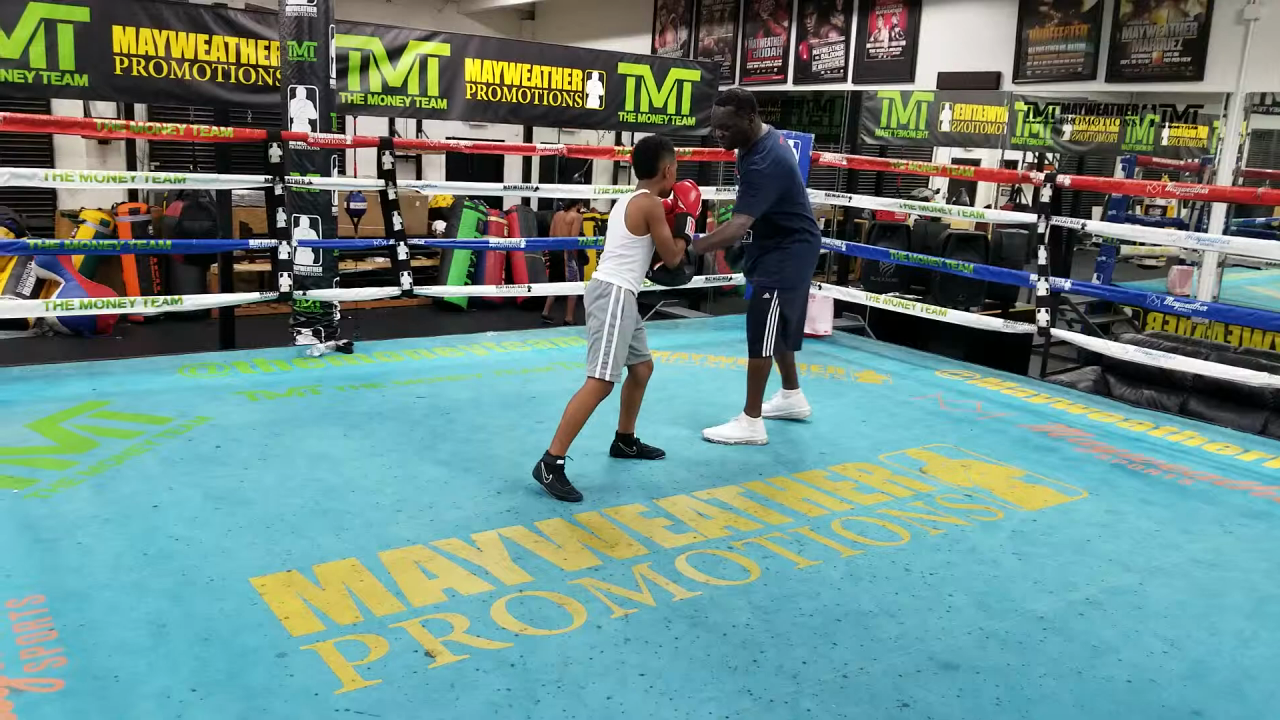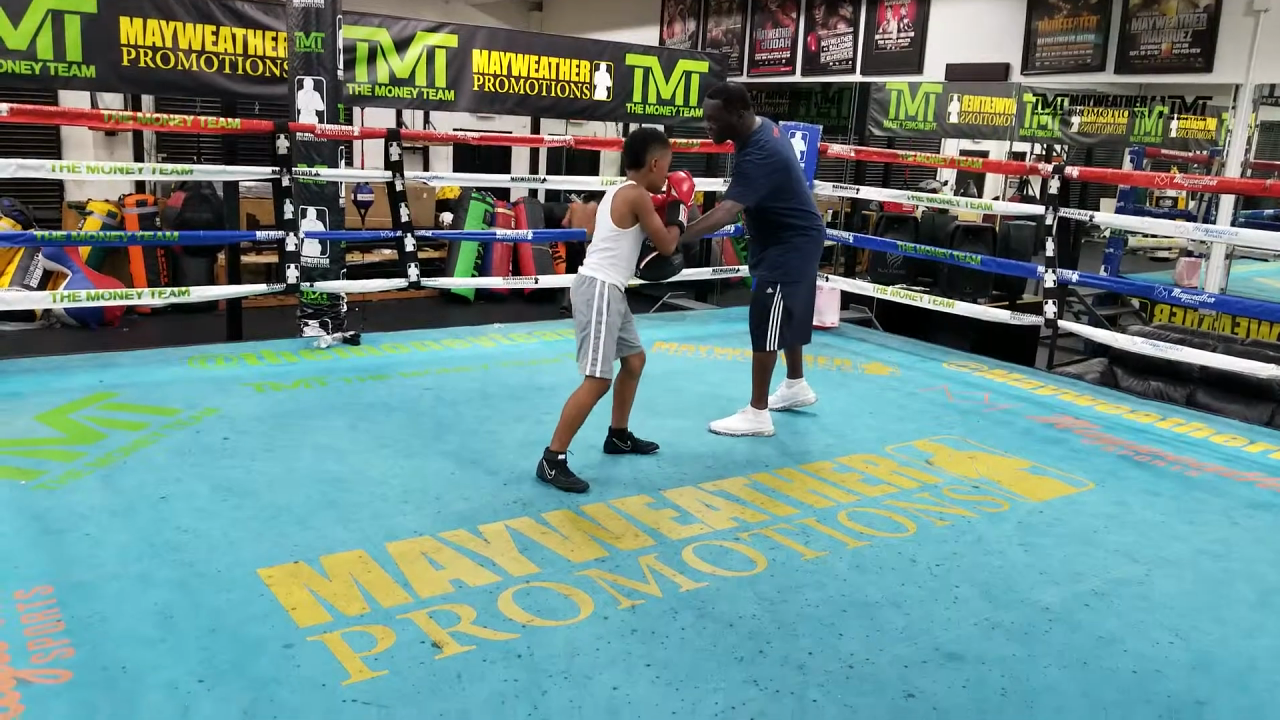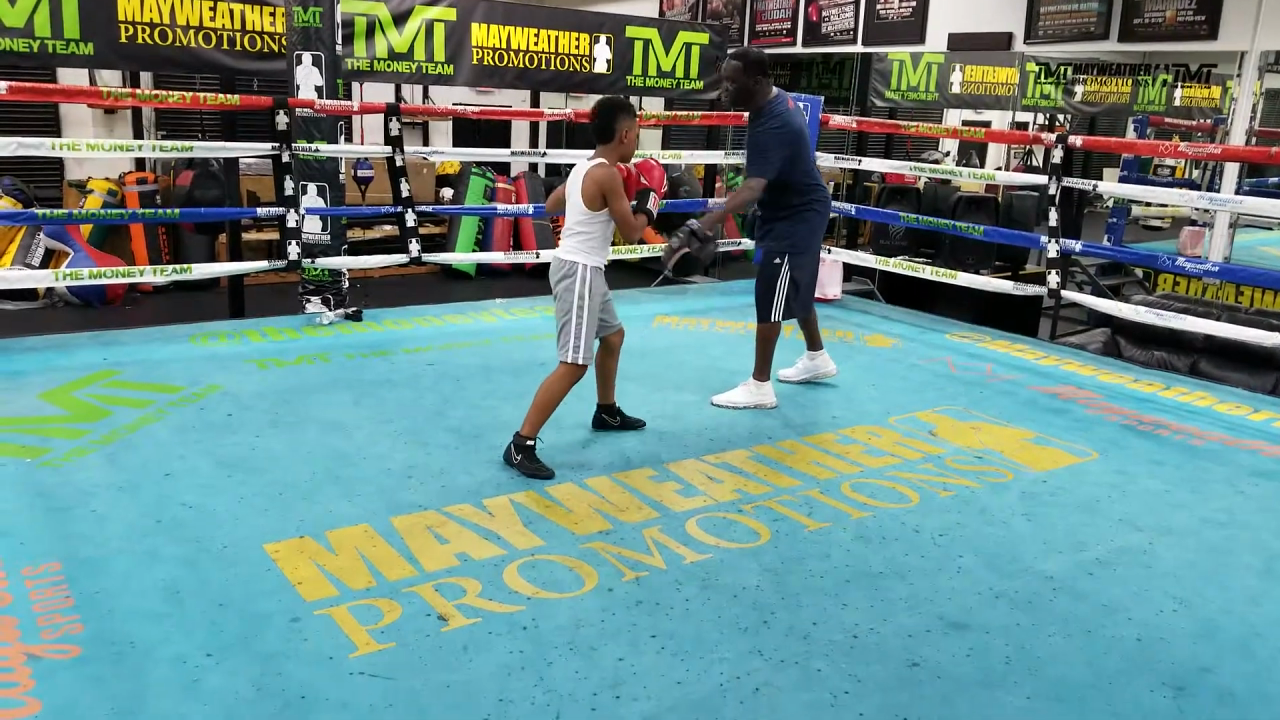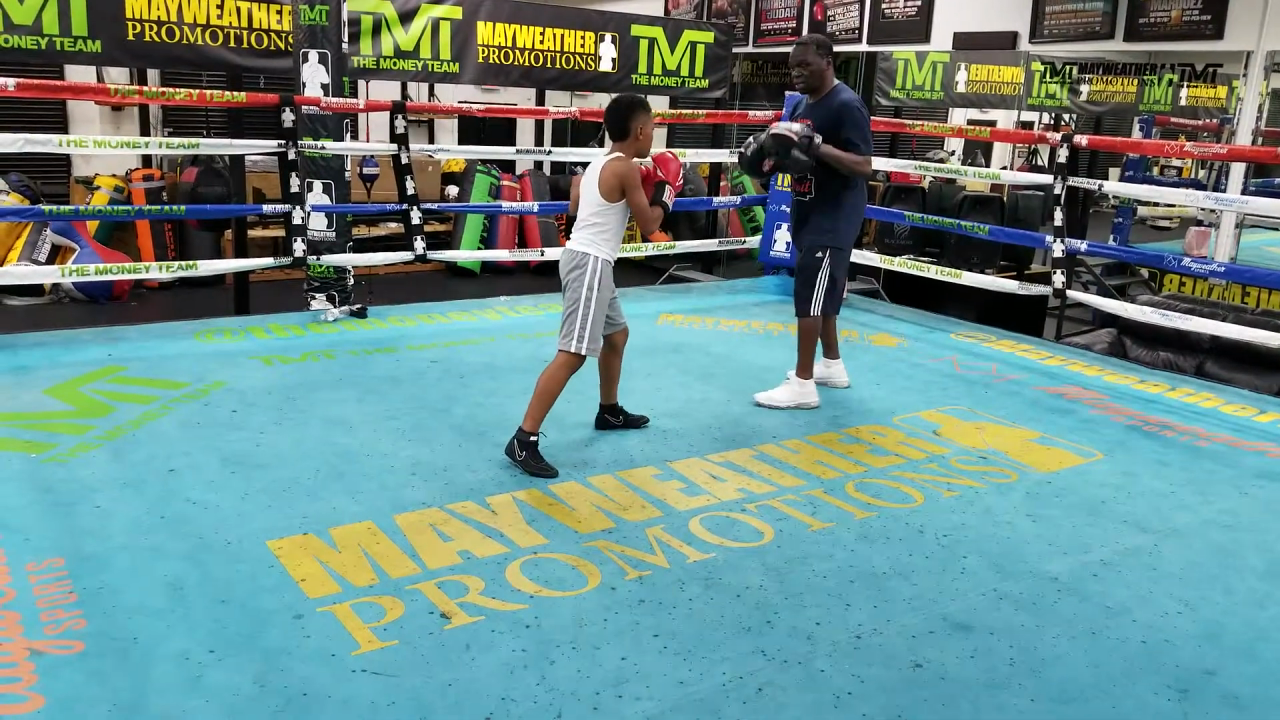
dt=0.7s
person 1, frame 1
left shoulder: (627, 201)
right shoulder: (650, 204)
right elbow: (672, 257)
right wrist: (686, 218)
left hip: (617, 294)
right hip: (614, 295)
left knee: (641, 367)
right knee: (600, 382)
left ankle: (625, 441)
right ankle: (550, 463)
person 1, frame 2
left shoulder: (617, 193)
right shoulder: (637, 195)
left elbow: (591, 229)
right elbow: (666, 245)
right wrist: (679, 207)
left hip: (608, 290)
right hip: (598, 289)
left knee: (634, 359)
right knee: (597, 379)
left ankle: (618, 436)
right ankle: (552, 459)
person 1, frame 3
left shoulder: (583, 168)
right shoulder: (607, 175)
left elbow: (551, 207)
right elbow: (632, 233)
right wrist: (649, 198)
left hip: (584, 269)
right hip: (580, 272)
left knee: (613, 336)
right knee: (574, 364)
left ankle: (607, 412)
right ankle: (521, 445)
person 1, frame 4
left shoulder: (600, 164)
right shoulder: (626, 168)
left elbow: (573, 205)
right elbow: (648, 226)
right wrist: (666, 186)
left hip: (590, 261)
right hip: (590, 263)
left knee: (617, 335)
right knee: (572, 354)
left ankle: (610, 412)
right ankle: (524, 441)
person 2, frame 1
left shoulder: (765, 161)
right shoulder: (759, 141)
left elbow: (738, 225)
left wrist: (690, 248)
left hip: (788, 250)
right hip: (778, 245)
left knee: (762, 330)
right knee: (777, 325)
left ankle: (751, 422)
right ankle: (792, 397)
person 2, frame 2
left shoulder: (759, 155)
right shoulder: (763, 127)
left elbow: (725, 212)
left wrist: (676, 237)
left hip: (791, 243)
right hip: (790, 238)
left knee: (765, 323)
right knee: (786, 315)
left ankle: (757, 414)
right ankle: (796, 386)
person 2, frame 3
left shoulder: (773, 125)
right shoulder: (774, 102)
left elbow: (751, 189)
left wrist: (702, 226)
left hip: (796, 217)
right hip: (795, 211)
left knee: (770, 297)
right knee: (794, 290)
left ankle: (760, 386)
right ankle: (817, 358)
person 2, frame 4
left shoulder: (847, 104)
right shoulder: (802, 105)
left elbow: (864, 167)
left wrist: (816, 145)
right wrist: (774, 156)
left hip: (835, 214)
right hip: (809, 211)
left knee: (810, 296)
right knee: (819, 293)
left ankle: (803, 384)
right ankle: (832, 365)
